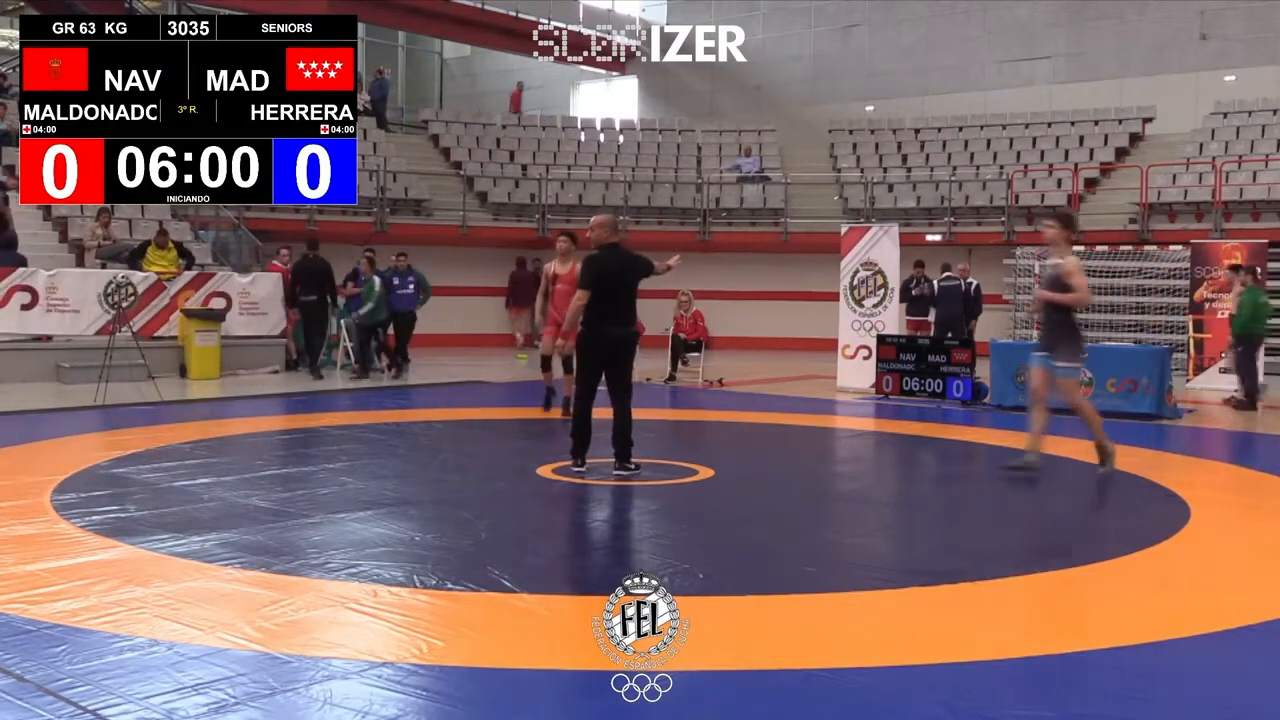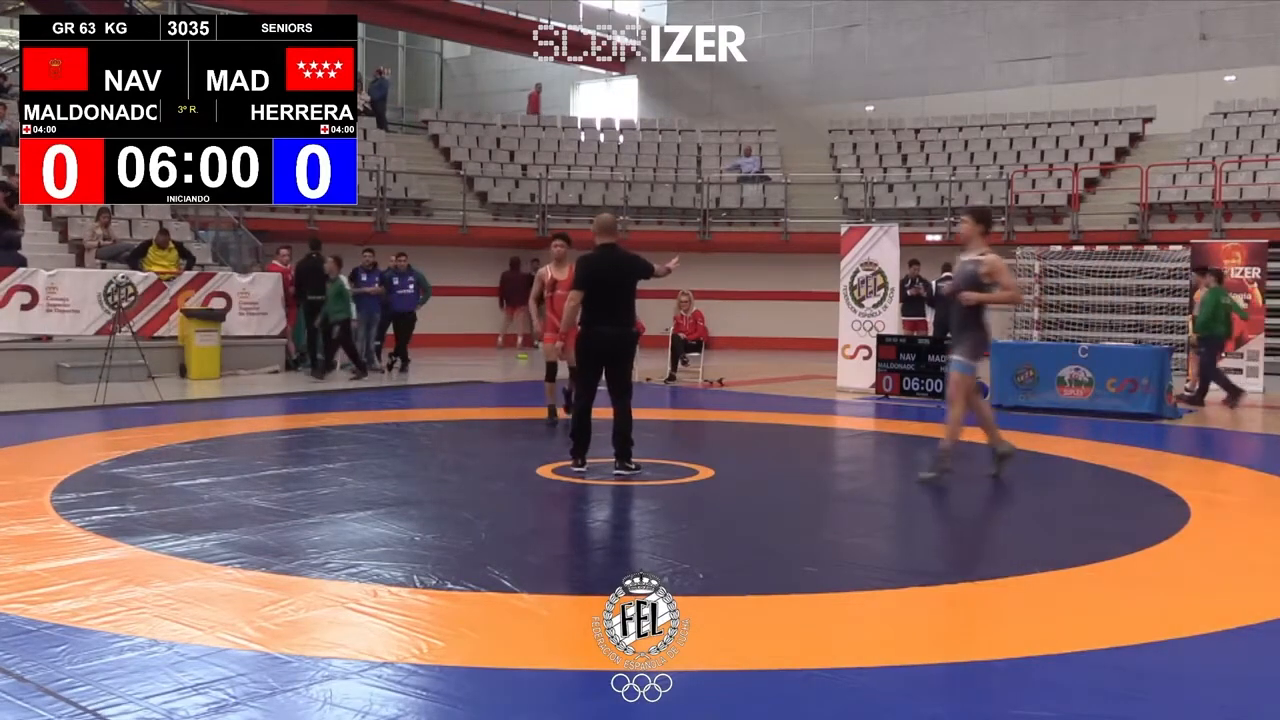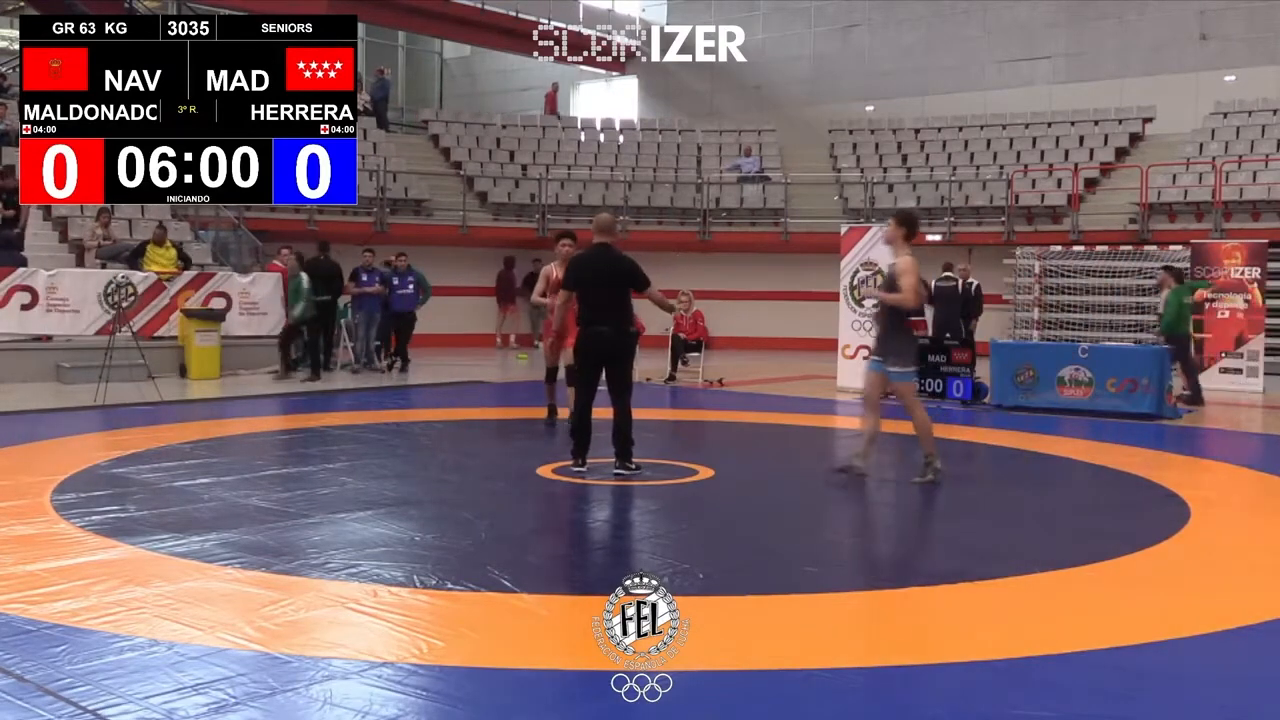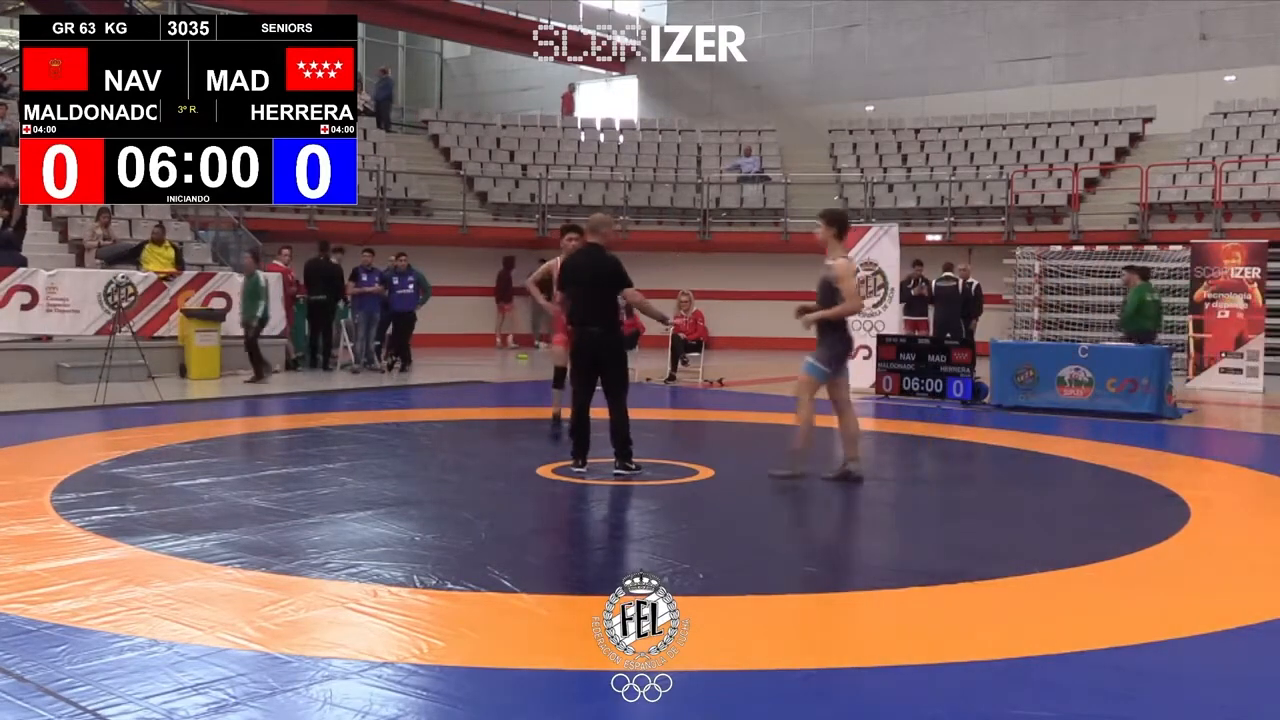
dt=0.4s
person 1, frame 1
left shoulder: (1070, 263)
right shoulder: (1049, 263)
left elbow: (1084, 297)
left wrist: (1048, 296)
left hip: (1067, 338)
right hip: (1047, 337)
left knee: (1073, 398)
right knee: (1036, 394)
left ankle: (1104, 447)
right ankle: (1031, 455)
person 1, frame 2
left shoulder: (990, 261)
right shoulder: (963, 260)
left elbow: (1015, 295)
left wrist: (979, 297)
right wrist: (951, 291)
left hip: (973, 336)
right hip: (959, 334)
left knee: (955, 396)
right knee: (972, 396)
left ankle: (942, 461)
right ankle: (1000, 447)
person 1, frame 3
left shoulder: (905, 263)
right shoulder: (898, 263)
left elbow: (909, 301)
right elbow: (920, 296)
left wrist: (876, 294)
left hip: (899, 342)
right hip: (884, 340)
left knee: (910, 403)
right knee: (869, 399)
left ankle: (932, 462)
right ankle: (861, 460)
person 1, frame 4
left shoulder: (842, 265)
right shoulder: (833, 263)
left elbow: (854, 305)
left wrist: (818, 315)
right wrist: (811, 307)
left hip: (834, 342)
right hip: (830, 341)
left knee: (803, 395)
right knee: (841, 404)
left ankle: (795, 463)
right ankle: (852, 464)
person 2, frame 1
left shoulder: (594, 261)
right shoulder: (634, 261)
left elbow: (581, 300)
right elbow: (655, 268)
left wrist: (565, 333)
right wrist: (668, 266)
left hip: (595, 336)
right hip: (624, 337)
left knee: (584, 398)
right knee: (621, 400)
left ankle: (578, 457)
right ankle: (623, 460)
person 2, frame 2
left shoulder: (587, 262)
right shoulder: (631, 261)
left elbow: (574, 300)
right elbow: (655, 271)
left wrist: (562, 335)
right wrist: (668, 268)
left hip: (592, 336)
right hip: (623, 337)
left knee: (583, 398)
right knee: (621, 399)
left ankle: (578, 457)
right ankle: (623, 459)
person 2, frame 3
left shoulder: (578, 262)
right shoulder: (625, 263)
left elbow: (563, 301)
right elbow: (653, 295)
left wrist: (557, 332)
right wrist: (671, 308)
left hip: (589, 336)
right hip: (620, 337)
left knee: (583, 399)
right knee: (621, 400)
left ankle: (579, 458)
right ankle: (623, 459)
person 2, frame 4
left shoulder: (569, 262)
right shoulder: (609, 262)
left elbow: (563, 300)
right elbow: (633, 298)
right wrist: (664, 319)
left hip: (581, 336)
right hip: (608, 337)
left knee: (580, 399)
right knee: (616, 399)
left ankle: (578, 458)
right ankle: (623, 459)
person 3, frame 1
left shoulder: (578, 268)
right shoulder: (548, 267)
right elbow: (541, 293)
right wrist: (538, 314)
right hip: (552, 318)
left knee: (567, 359)
right knee: (545, 357)
left ankle: (567, 402)
right ankle: (549, 389)
person 3, frame 2
left shoulder: (576, 271)
right shoulder: (543, 273)
right elbow: (533, 299)
right wrist: (536, 321)
left hip: (570, 324)
right hip: (550, 324)
left knee: (574, 367)
right knee: (551, 367)
left ankle: (569, 391)
right ankle: (551, 410)
person 3, frame 3
right shoulder: (548, 271)
right elbow: (534, 298)
right wrist: (546, 302)
left hip: (572, 326)
right hip: (552, 326)
left knee: (571, 370)
right knee: (551, 370)
right ankle: (551, 409)
person 3, frame 4
right shoulder: (553, 265)
right elbow: (530, 283)
right wrist: (544, 303)
right hip: (560, 324)
right knee: (559, 371)
right ankle: (556, 418)
